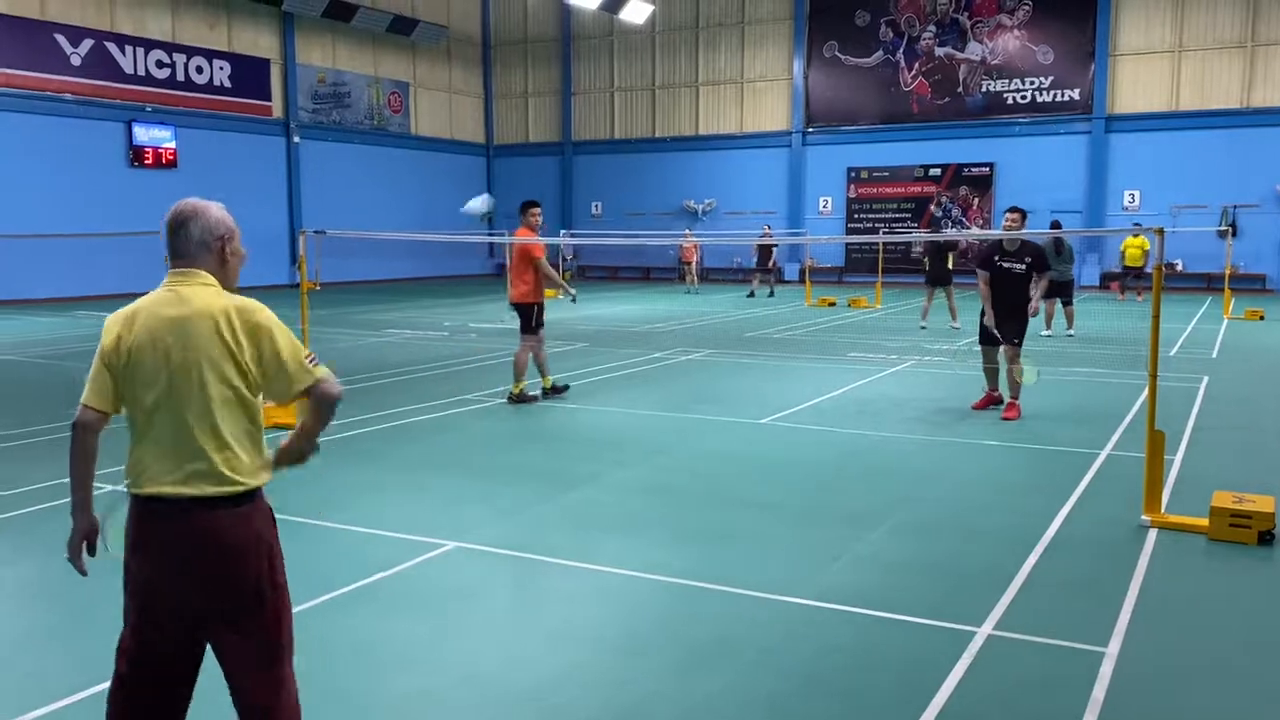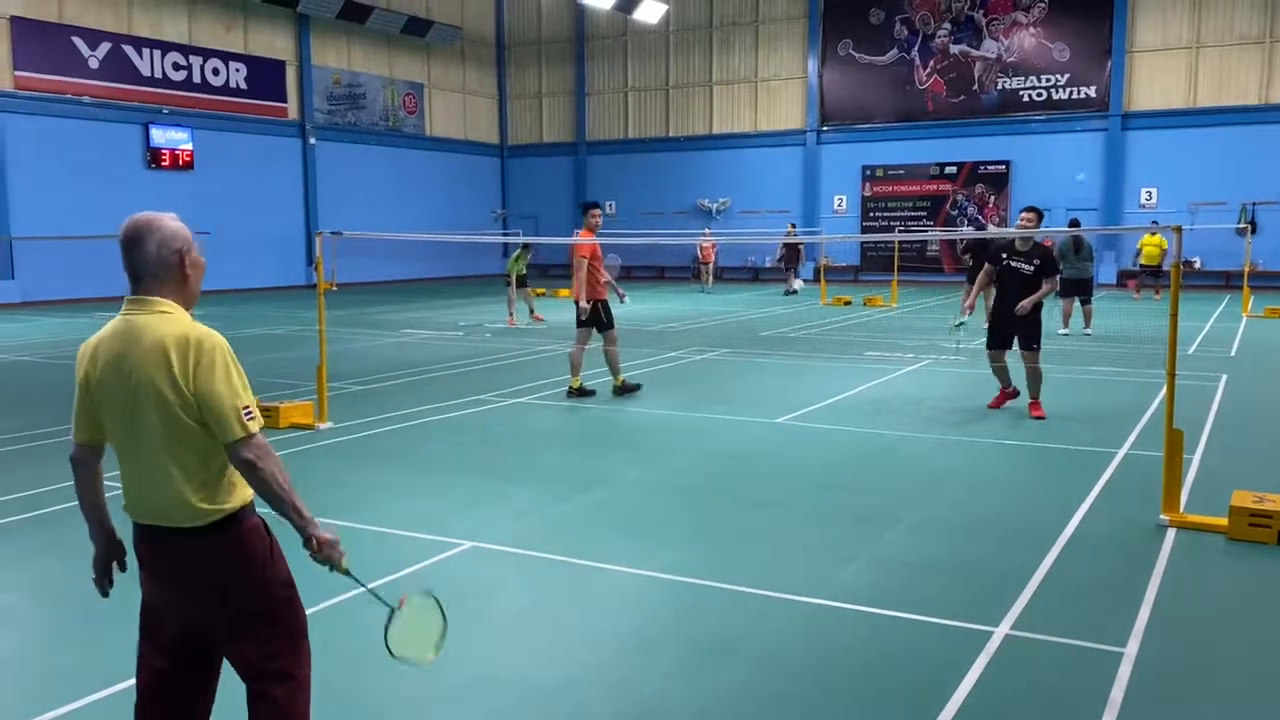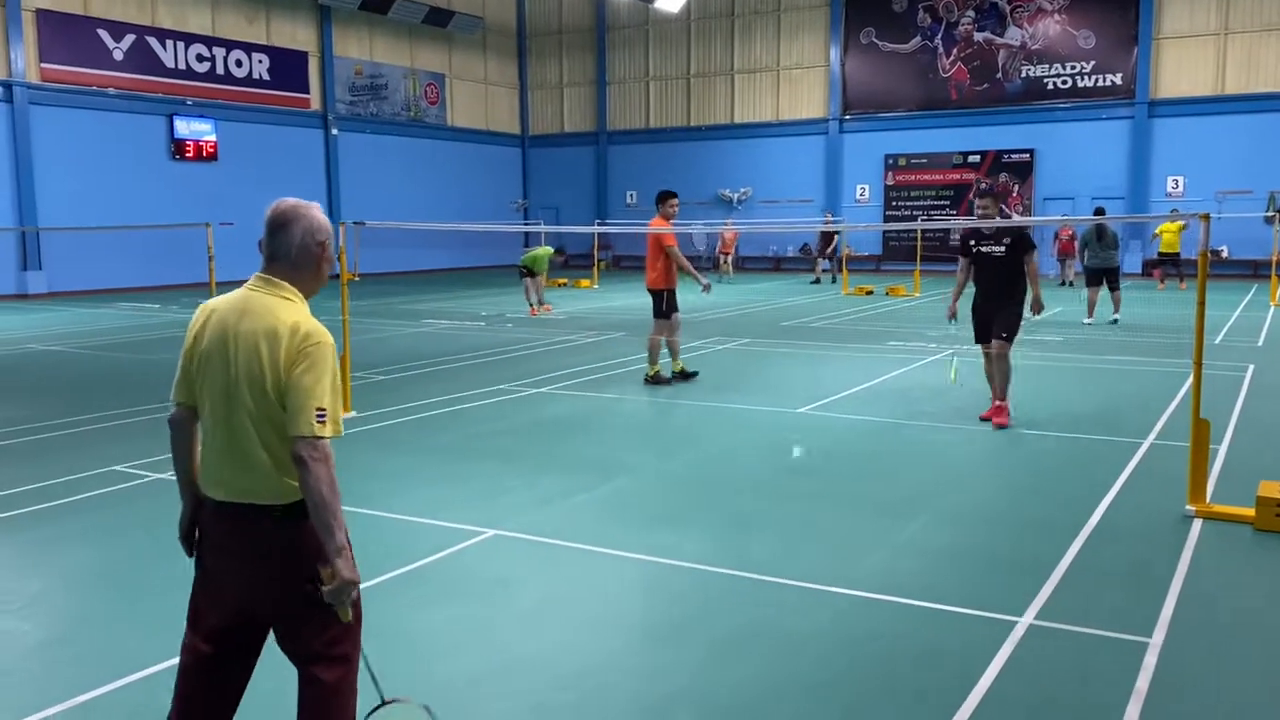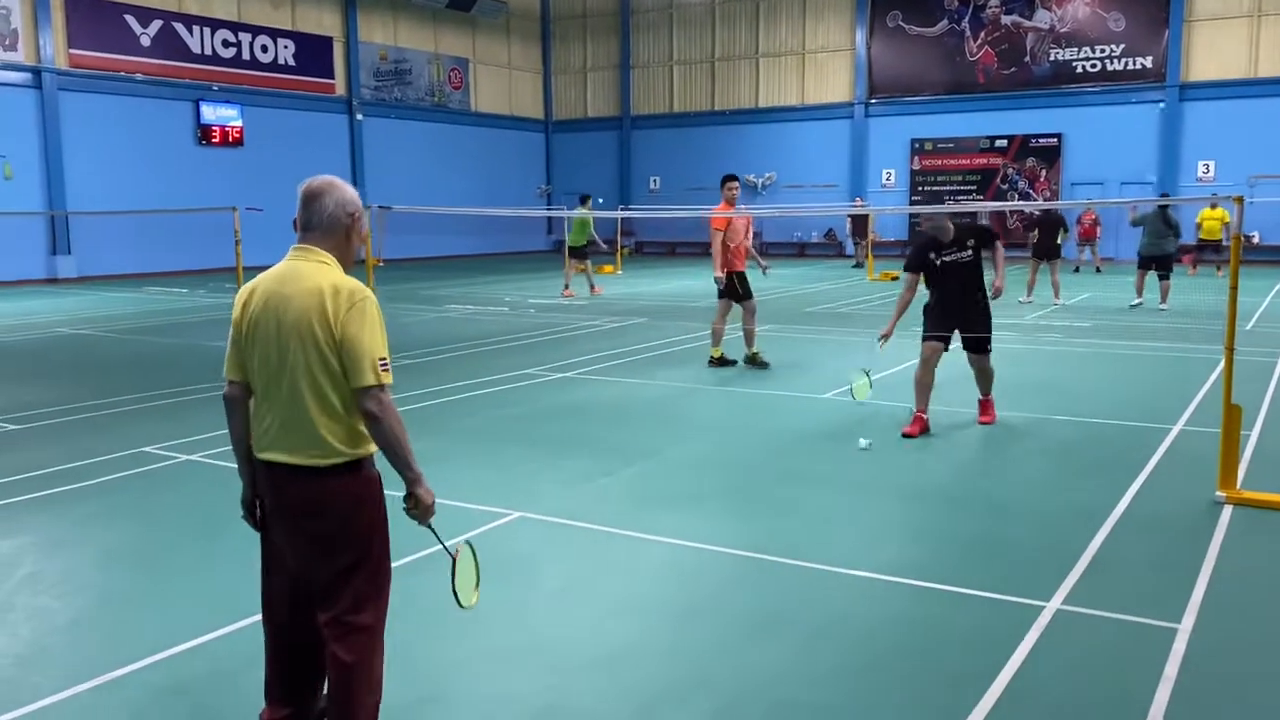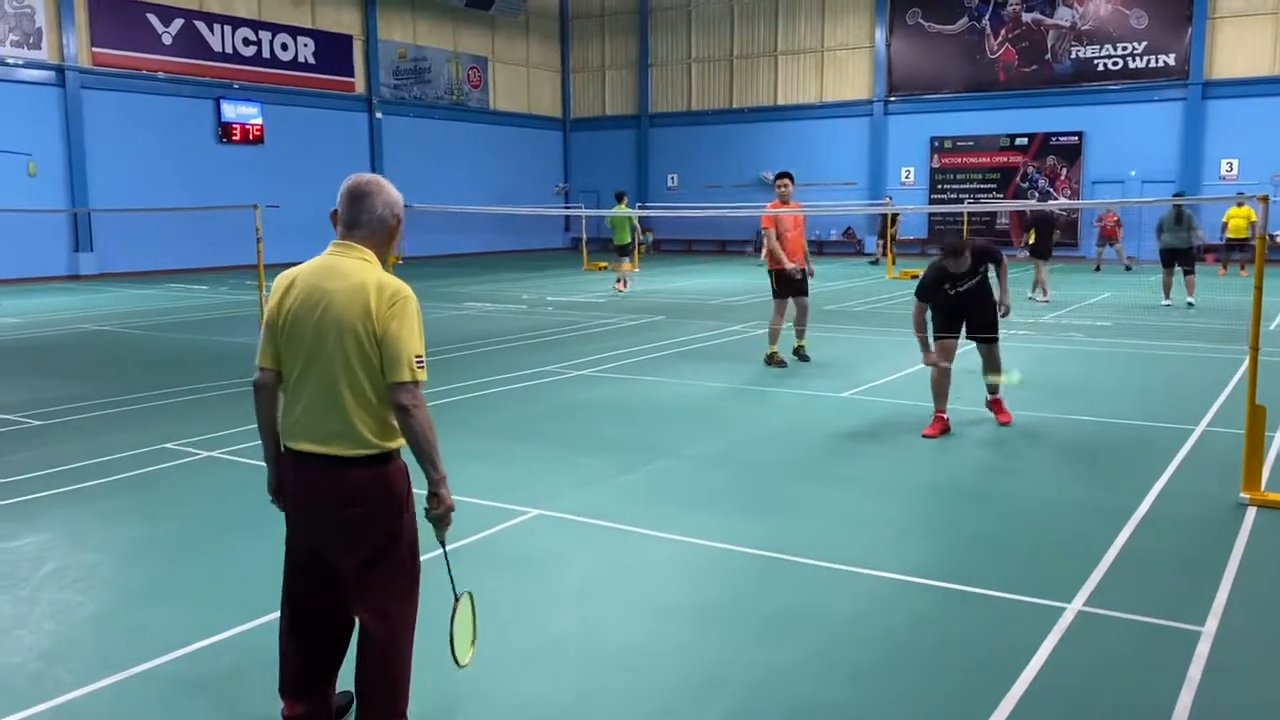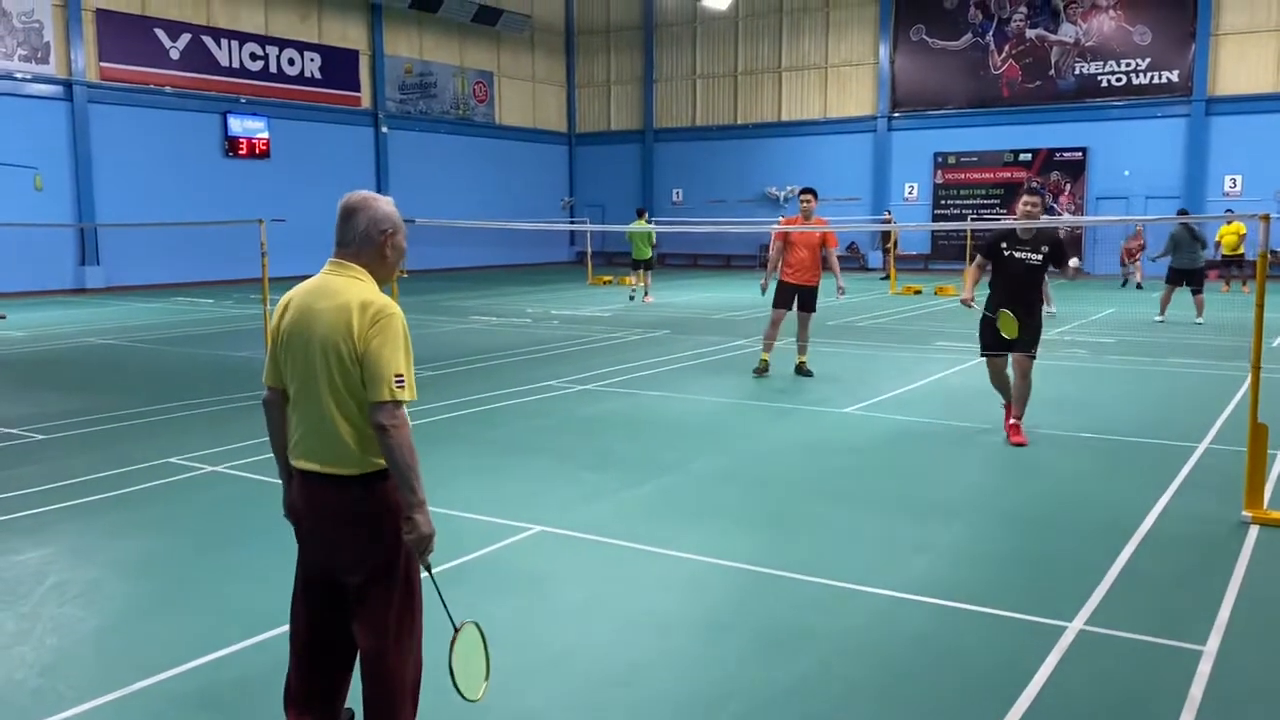
dt=0.7s
person 1, frame 1
left shoulder: (123, 322)
right shoulder: (242, 314)
left elbow: (86, 423)
right elbow: (325, 393)
left wrist: (82, 512)
right wrist: (302, 442)
left hip: (150, 519)
right hip: (230, 518)
left knee: (147, 664)
right knee: (261, 664)
person 1, frame 2
left shoulder: (95, 350)
right shoulder: (198, 343)
left elbow: (82, 457)
right elbow: (248, 452)
left wrist: (103, 538)
right wrist: (309, 527)
left hip: (154, 540)
right hip: (222, 540)
left knee: (169, 673)
right knee: (278, 664)
person 1, frame 3
left shoulder: (209, 314)
right shoulder: (306, 334)
left elbow: (182, 419)
right elbow: (309, 453)
left wrist: (191, 501)
right wrist: (337, 551)
left hip: (221, 517)
right hip: (288, 522)
left knee: (213, 648)
right knee: (329, 647)
person 1, frame 4
left shoulder: (253, 292)
right shoulder: (348, 295)
left elbow: (234, 397)
right elbow: (374, 405)
left wrist: (250, 479)
right wrist: (414, 481)
left hip: (276, 479)
right hip: (339, 482)
left knee: (290, 607)
right knee: (353, 618)
person 1, frame 5
left shoulder: (288, 283)
right shoulder: (390, 293)
left elbow: (265, 384)
right elbow: (406, 401)
left wrist: (275, 463)
right wrist: (438, 482)
left hip: (301, 471)
right hip: (368, 475)
left knee: (309, 601)
right knee: (386, 610)
person 1, frame 6
left shoulder: (292, 301)
right shoulder: (376, 309)
left elbow: (273, 402)
right elbow: (388, 420)
left wrist: (289, 480)
right wrist: (417, 506)
left hip: (309, 487)
right hip: (366, 493)
left knee: (317, 617)
right knee: (387, 628)
person 2, frame 1
left shoulder: (1034, 251)
right shoulder: (990, 250)
left elbow: (1043, 278)
right elbow: (983, 283)
left wrist: (1036, 299)
right wrist: (988, 312)
left hip: (1018, 312)
right hip: (993, 311)
left knee: (1012, 355)
right knee: (987, 353)
left ankle: (1013, 403)
right ankle: (993, 394)
person 2, frame 2
left shoulder: (1044, 254)
right shoulder: (1001, 248)
left elbow: (1051, 284)
right elbow: (986, 274)
left wrist: (1031, 300)
right wrist: (972, 298)
left hip: (1028, 313)
right hip: (1001, 311)
left knee: (1031, 359)
right knee: (995, 355)
left ankle: (1034, 402)
right ankle: (1008, 389)
person 2, frame 3
left shoulder: (1015, 232)
right shoulder: (969, 237)
left elbow: (1030, 263)
right elbow: (964, 271)
left wrist: (1036, 295)
right wrist: (953, 302)
left hip: (1010, 303)
right hip: (983, 302)
left knee: (1000, 351)
right knee: (988, 354)
left ankle: (1002, 404)
right ankle: (997, 402)
person 2, frame 4
left shoulder: (974, 231)
right shoulder: (921, 248)
left elbow: (997, 248)
right elbow: (908, 289)
left wrist: (999, 277)
right wrist: (892, 324)
left hip: (975, 307)
right hip: (939, 308)
left knee: (980, 362)
right knee: (928, 356)
left ankle: (986, 401)
right ankle: (920, 417)
person 2, frame 5
left shoulder: (982, 250)
right shoulder: (933, 275)
left elbow: (1002, 262)
right elbow: (919, 313)
left wrist: (1004, 294)
right wrist: (926, 351)
left hip: (981, 303)
right hip: (947, 310)
left knee: (990, 353)
right knee: (943, 356)
left ankle: (994, 399)
right ankle: (940, 417)
person 2, frame 6
left shoulder: (1050, 240)
right shoulder: (999, 237)
left elbow: (1066, 270)
right elbow: (978, 265)
left wrist: (1074, 269)
right wrist: (968, 290)
left hip: (1028, 314)
right hip: (995, 312)
left knee: (1022, 365)
right knee: (995, 369)
left ankle: (1014, 423)
right ankle: (1011, 403)
person 3, frame 1
left shoulder: (520, 237)
right shoulder: (530, 239)
right elbow: (546, 270)
right wrist: (567, 289)
left hip: (522, 297)
right hip: (530, 299)
left knee: (538, 341)
right knee: (527, 345)
left ankle: (548, 385)
right ankle: (516, 391)
person 3, frame 2
left shoulder: (590, 239)
right shoulder: (585, 239)
right elbow: (580, 270)
left wrist: (616, 288)
right wrist: (583, 299)
left hip: (590, 298)
right hip: (594, 298)
left knee: (581, 341)
right knee: (611, 339)
left ankle: (575, 385)
right ankle: (619, 383)
person 3, frame 3
left shoulder: (657, 225)
right shoulder: (662, 228)
right elbow: (678, 258)
right wrist: (700, 279)
left hip: (663, 283)
right hip: (662, 285)
left knee: (673, 325)
right knee: (660, 329)
left ankle: (678, 368)
right ankle: (652, 373)
person 3, frame 4
left shoulder: (739, 213)
right shoulder: (722, 212)
right elbow: (716, 242)
left wrist: (759, 261)
right wrist: (717, 269)
left hip: (735, 268)
right hip: (731, 269)
left knee: (722, 312)
right knee: (750, 308)
left ankle: (716, 355)
right ankle: (752, 354)
person 3, frame 5
left shoulder: (799, 209)
right shoulder: (771, 210)
right elbow: (771, 240)
left wrist: (809, 263)
right wrist: (785, 262)
left hip: (798, 267)
right hip: (780, 267)
left knee: (803, 306)
right knee: (780, 309)
left ankle: (799, 346)
right ankle: (771, 353)
person 3, frame 6
left shoulder: (824, 227)
right shoulder: (787, 223)
left elbow: (831, 255)
right elbow: (777, 252)
left wrist: (839, 279)
right wrist: (767, 277)
left hip: (811, 282)
right hip: (786, 279)
left knee: (804, 322)
right knee: (775, 318)
left ankle: (801, 363)
right ankle: (764, 360)
